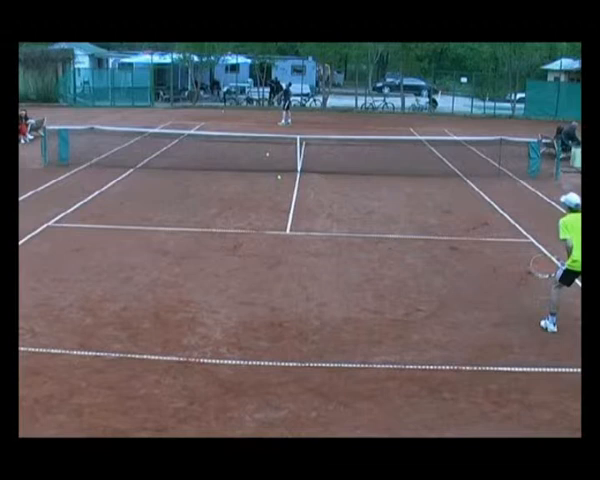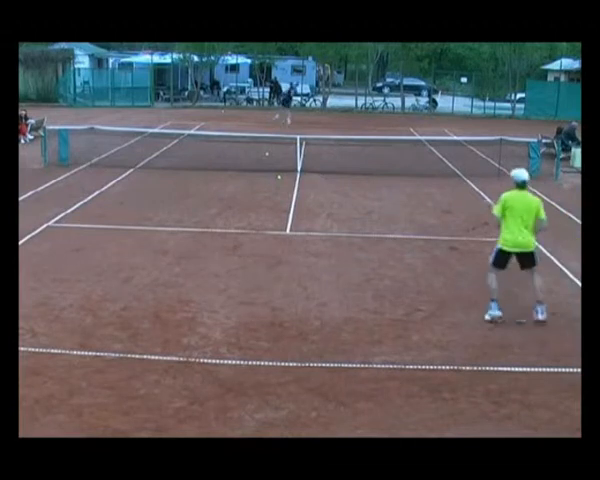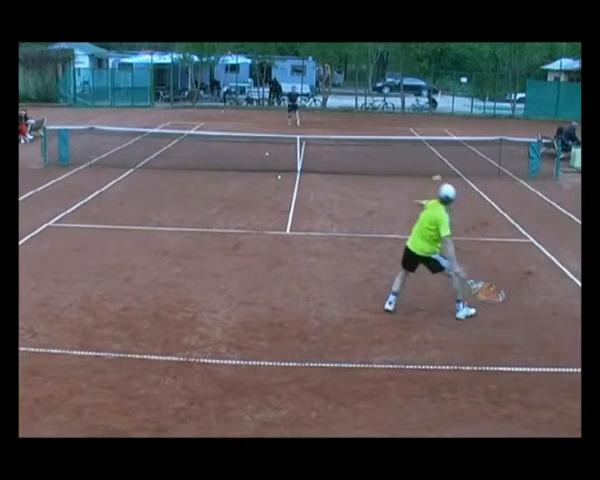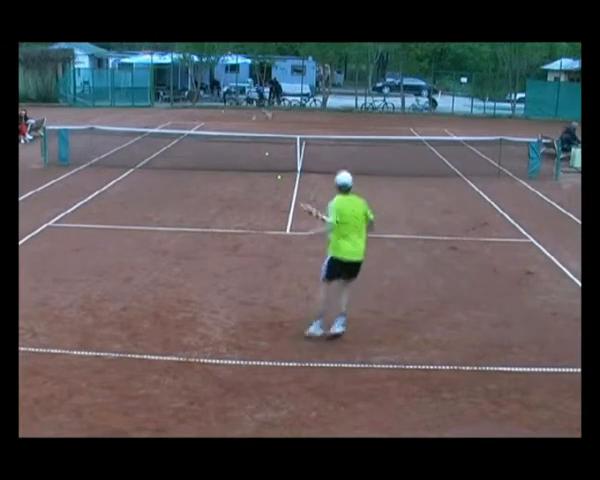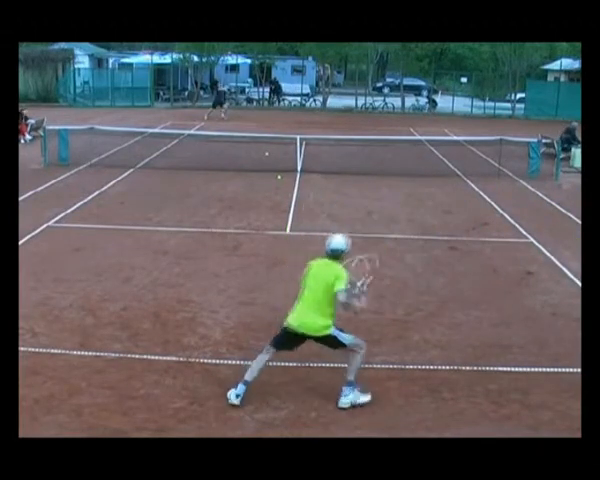
dt=1s
person 1, frame 1
left shoulder: (565, 221)
left elbow: (569, 245)
left wrist: (568, 260)
left hip: (576, 263)
left knee: (555, 287)
left ankle: (551, 322)
person 1, frame 2
left shoulder: (507, 197)
right shoulder: (536, 201)
left elbow: (496, 220)
right elbow: (542, 225)
left hip: (507, 243)
right hip: (527, 244)
left knee: (492, 272)
right knee: (535, 274)
left ankle: (494, 309)
right ankle: (540, 310)
person 1, frame 3
left shoulder: (431, 204)
right shoulder: (443, 217)
left elbow: (423, 204)
right elbow: (447, 243)
right wrist: (455, 266)
left hip: (411, 246)
right hip: (428, 252)
left knee: (404, 273)
right knee: (453, 274)
left ankle: (391, 302)
right ankle: (461, 308)
person 1, frame 4
left shoulder: (335, 203)
right shoulder: (361, 203)
left elbow: (331, 225)
right elbow: (371, 224)
left hip: (339, 252)
right hip: (357, 254)
left knee: (325, 286)
right knee: (346, 285)
left ankle: (318, 325)
right ankle: (339, 324)
person 1, frame 5
left shoulder: (313, 264)
right shoulder: (340, 273)
right elbow: (342, 300)
right wrist: (355, 303)
left hip: (295, 323)
right hip: (320, 328)
left knee: (266, 354)
right knee: (359, 348)
left ankle: (239, 391)
right ankle: (348, 393)
